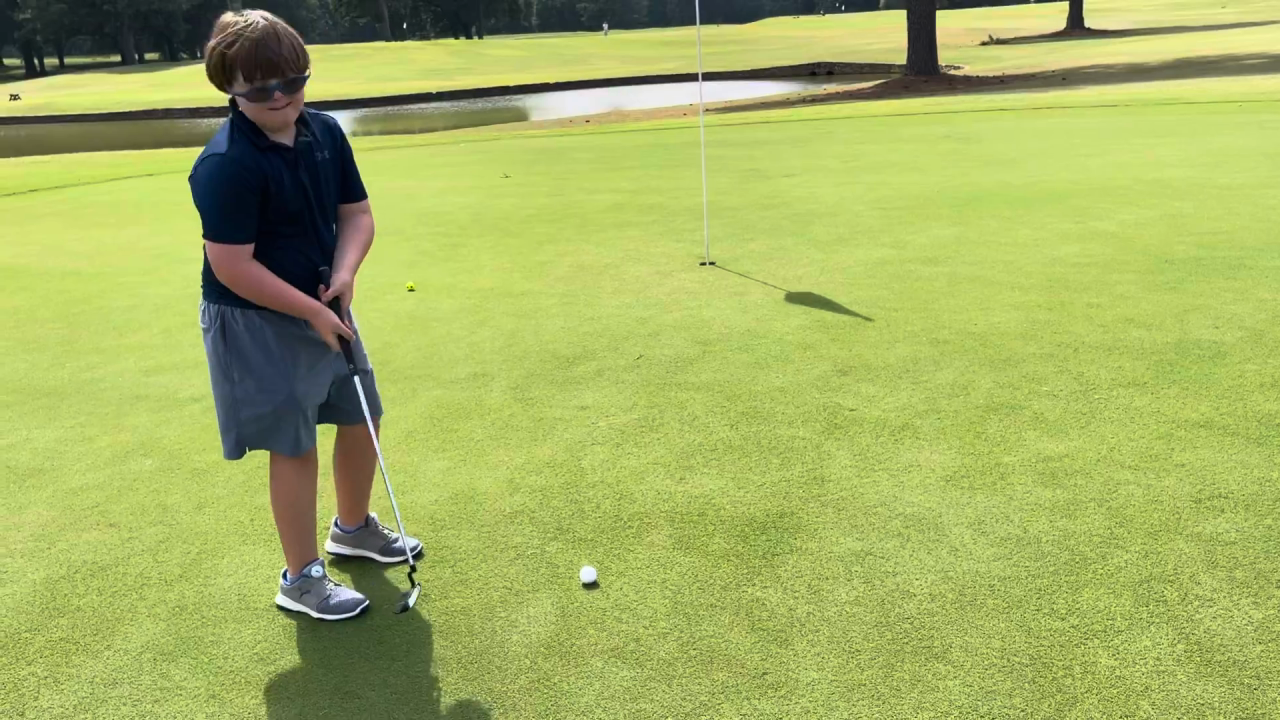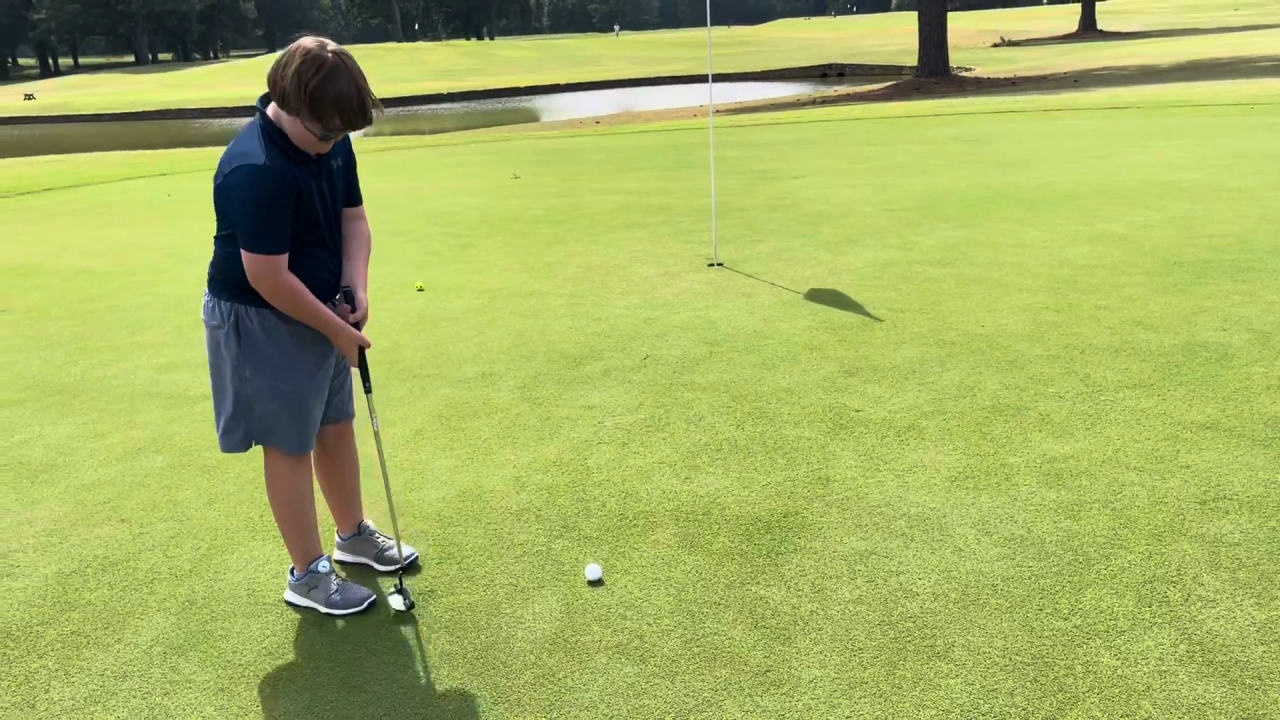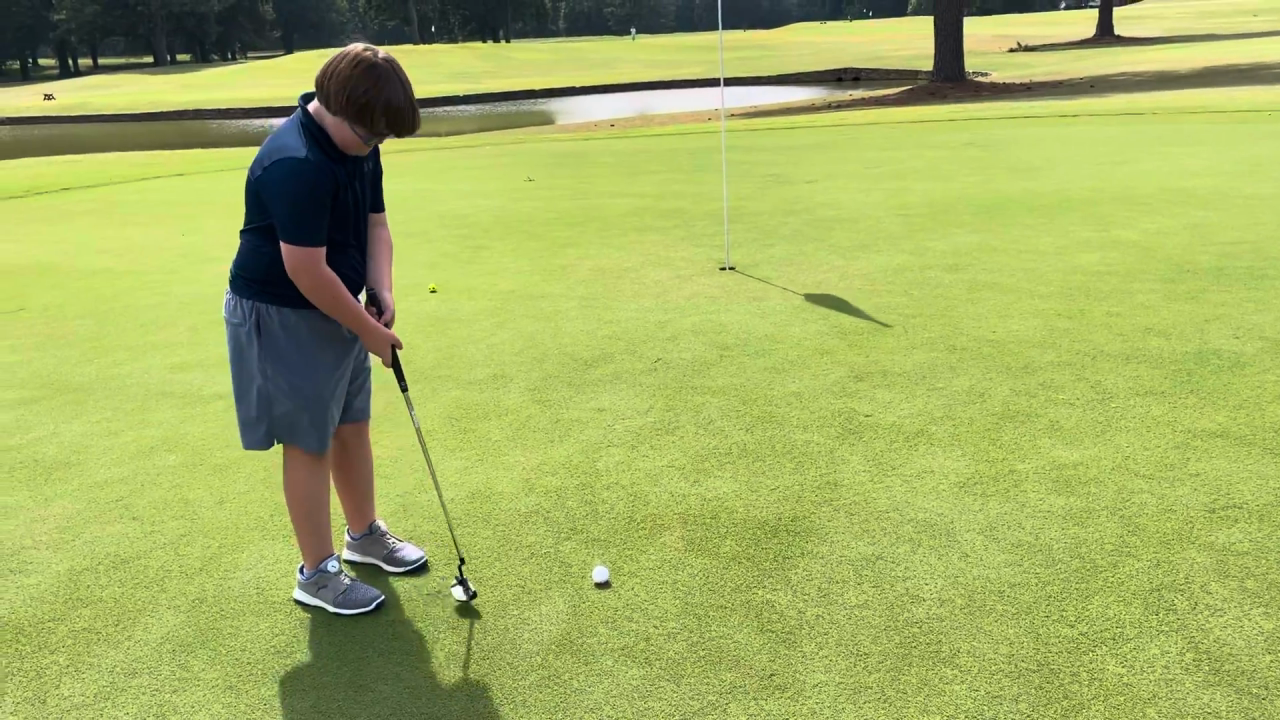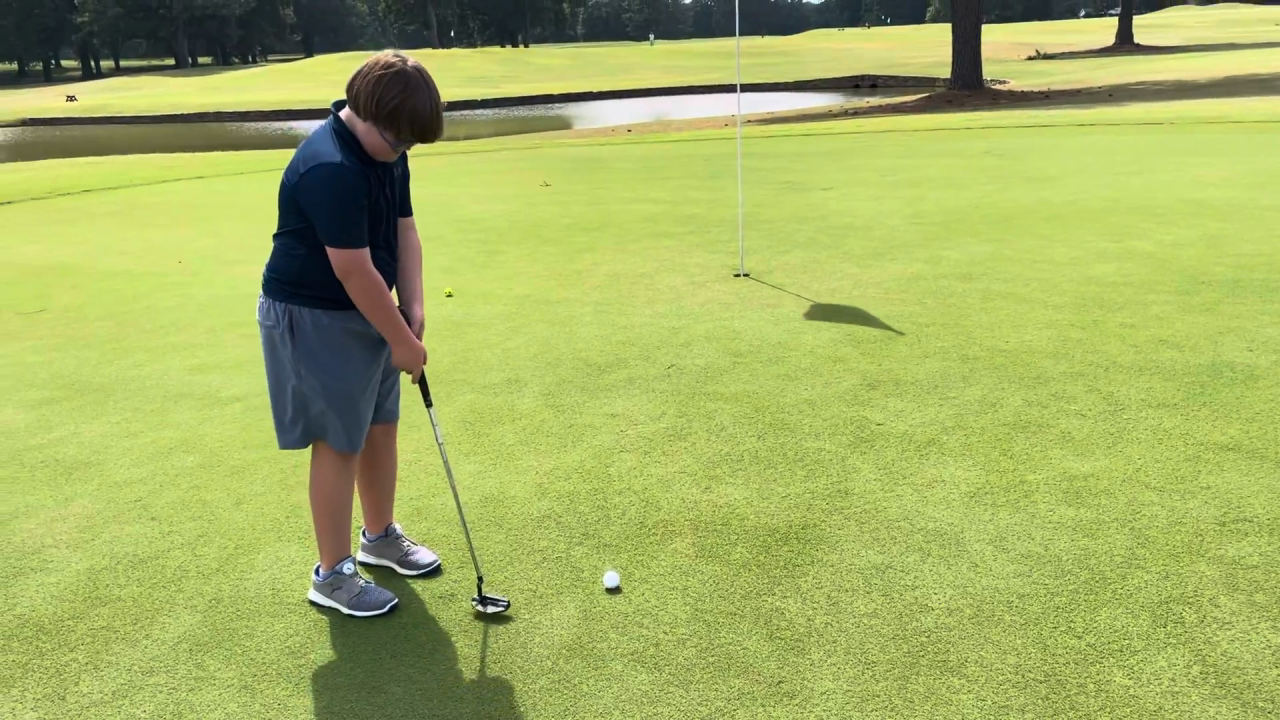
dt=0.3s
person 1, frame 1
left shoulder: (324, 132)
right shoulder: (225, 166)
left elbow: (356, 214)
right elbow: (232, 268)
left wrist: (344, 275)
right wrist: (311, 309)
left hip: (323, 310)
right hip: (255, 323)
left knee: (359, 419)
right knee: (293, 447)
left ankle: (354, 526)
right ankle: (300, 578)
person 1, frame 2
left shoulder: (331, 143)
right shoulder: (256, 171)
left elbow: (352, 217)
right elbow: (267, 278)
left wrist: (355, 290)
right wrist: (335, 329)
left hip: (319, 309)
right hip: (259, 320)
left knee: (336, 426)
right knee: (290, 443)
left ankle: (353, 534)
right ankle: (307, 574)
person 1, frame 3
left shoulder: (359, 147)
right shoulder: (295, 166)
left elbow: (375, 225)
right elbow: (305, 269)
left wrist: (382, 294)
right wrist: (366, 328)
left hip: (336, 309)
right hip: (279, 316)
left knee: (352, 425)
right knee: (309, 442)
left ankle: (364, 533)
right ankle: (316, 572)
person 1, frame 4
left shoulder: (388, 153)
right shoulder: (330, 170)
left elbow: (403, 231)
right elbow: (354, 271)
left wrist: (413, 307)
right wrist: (401, 339)
left hip: (367, 311)
right hip: (312, 318)
left knee: (380, 426)
right knee: (338, 441)
left ankle: (380, 536)
right ankle: (332, 574)
